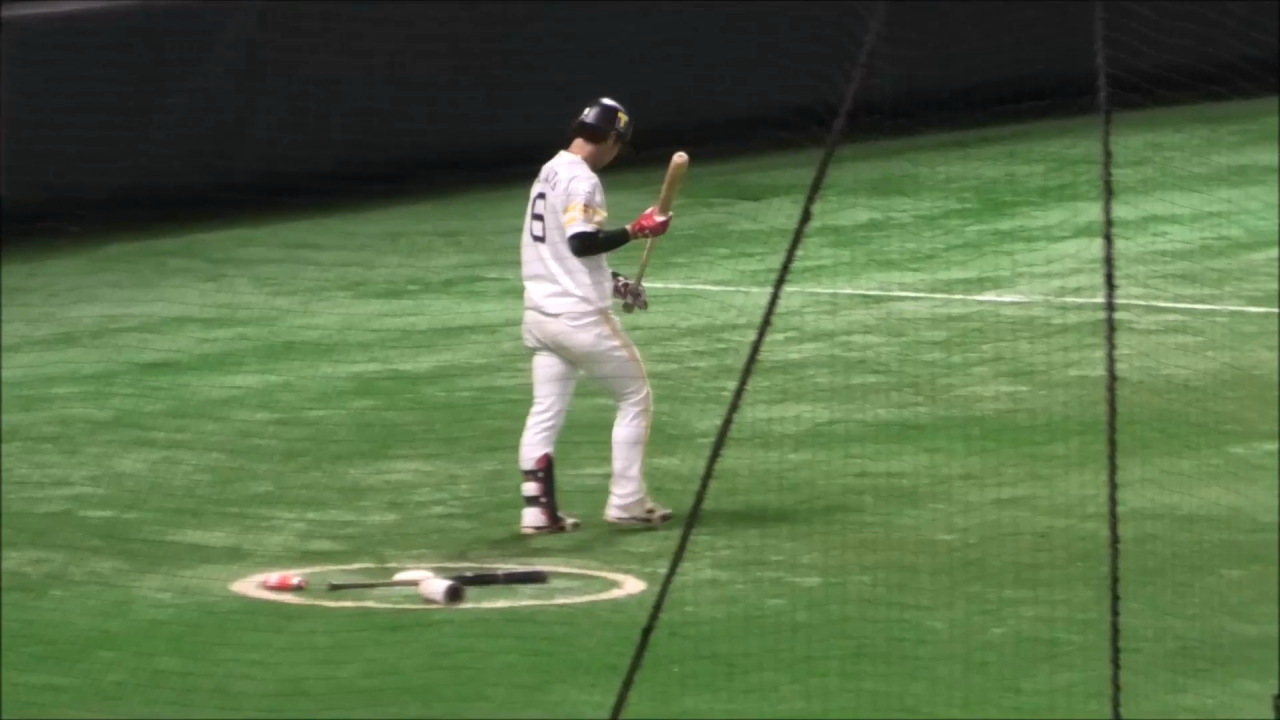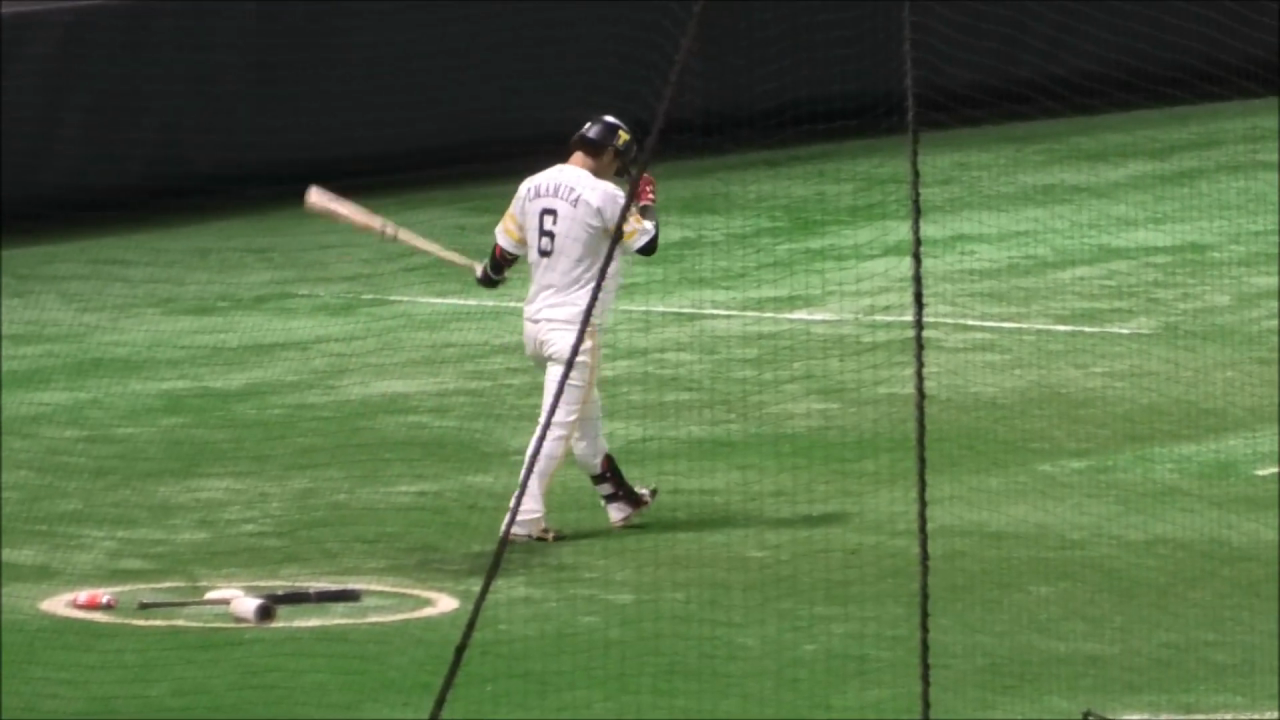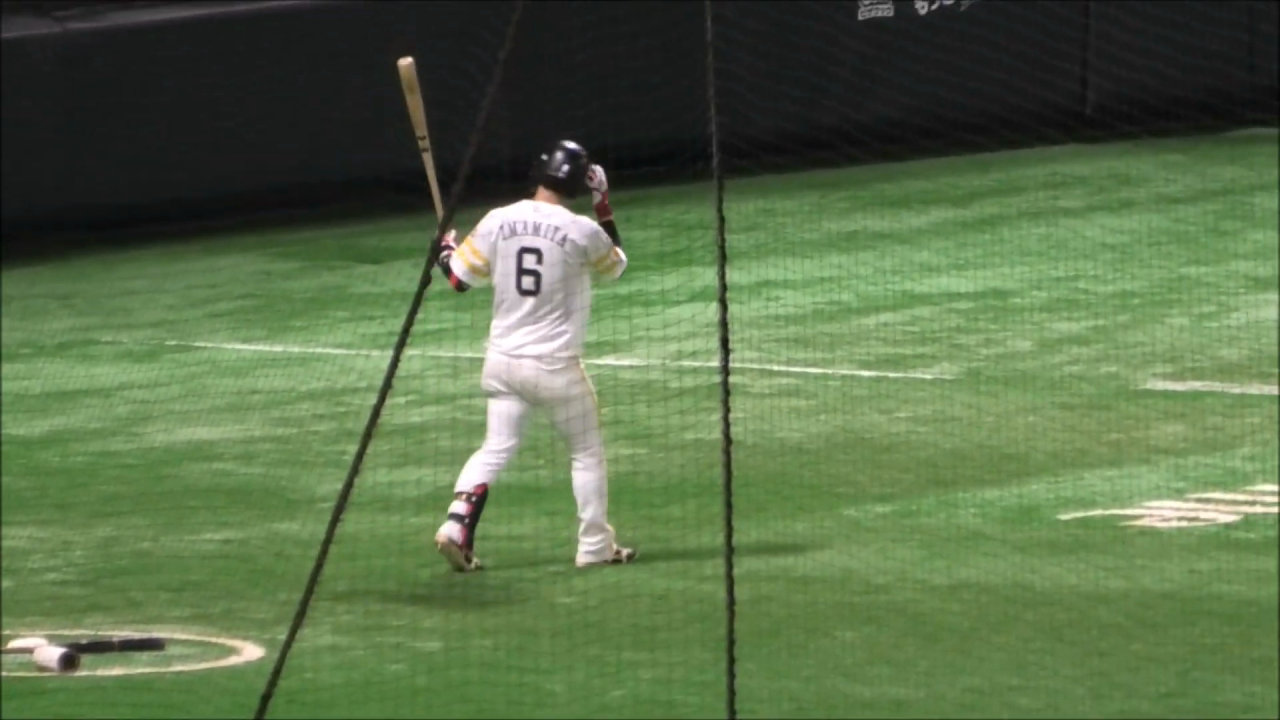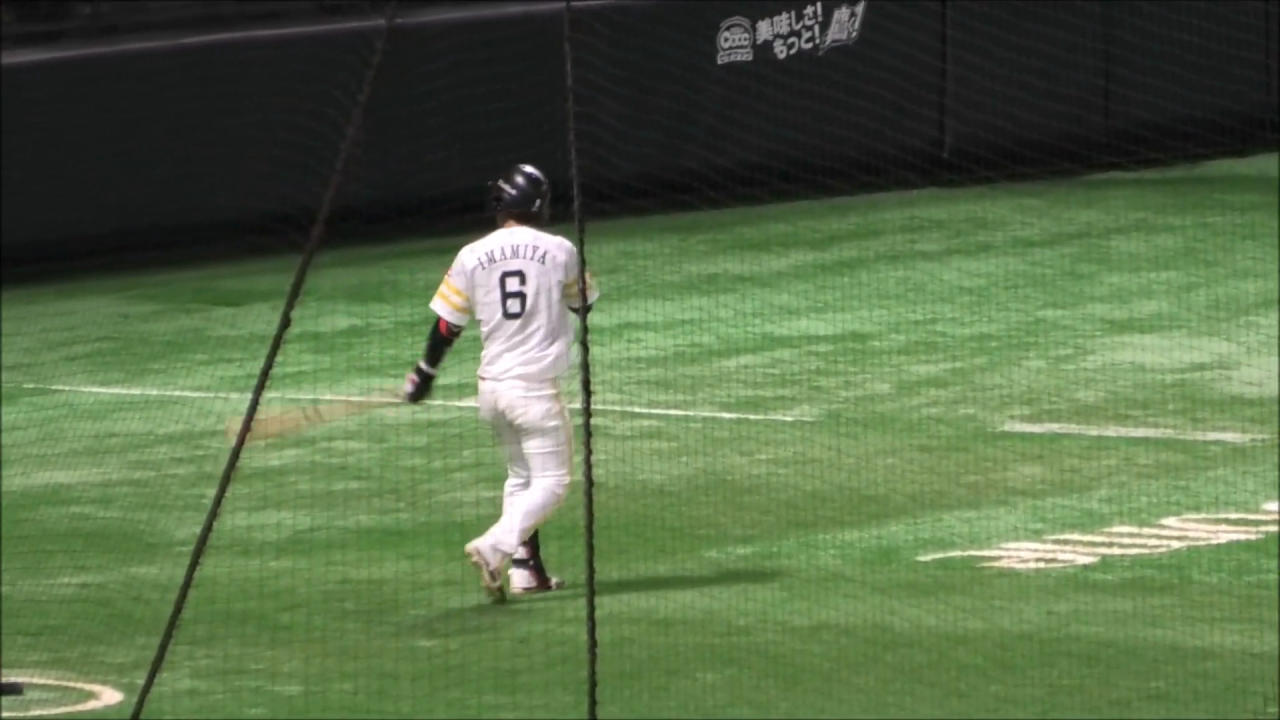
dt=0.7s
person 1, frame 1
left shoulder: (550, 171)
right shoulder: (582, 179)
right elbow: (582, 242)
left wrist: (613, 282)
right wrist: (635, 229)
left hip: (540, 314)
right hip: (581, 317)
left knee: (545, 412)
right knee: (634, 399)
right ankle: (627, 502)
person 1, frame 2
left shoulder: (532, 187)
right shoulder: (604, 196)
left elbow: (504, 250)
right elbow: (647, 244)
left wrist: (489, 274)
right wrist: (647, 201)
left hip: (537, 322)
right hip: (572, 328)
left knee: (586, 414)
right knee: (560, 423)
left ankle: (619, 499)
right ankle: (526, 516)
person 1, frame 3
left shoulder: (496, 221)
right shoulder: (582, 230)
left elbow: (458, 279)
right elbow: (616, 267)
left wrist: (445, 249)
right wrist: (605, 210)
left hip: (502, 359)
right hip: (553, 363)
left knee: (495, 450)
right knee: (587, 453)
left ankle: (457, 526)
right ankle: (596, 546)
person 1, frame 4
left shoulder: (472, 255)
right shoulder: (559, 250)
left elbow: (446, 324)
right elbow: (583, 304)
left wrist: (422, 373)
left hip: (492, 386)
right hip: (536, 387)
left knee: (521, 477)
right knee: (551, 482)
left ankle: (525, 572)
right ankle: (492, 546)
